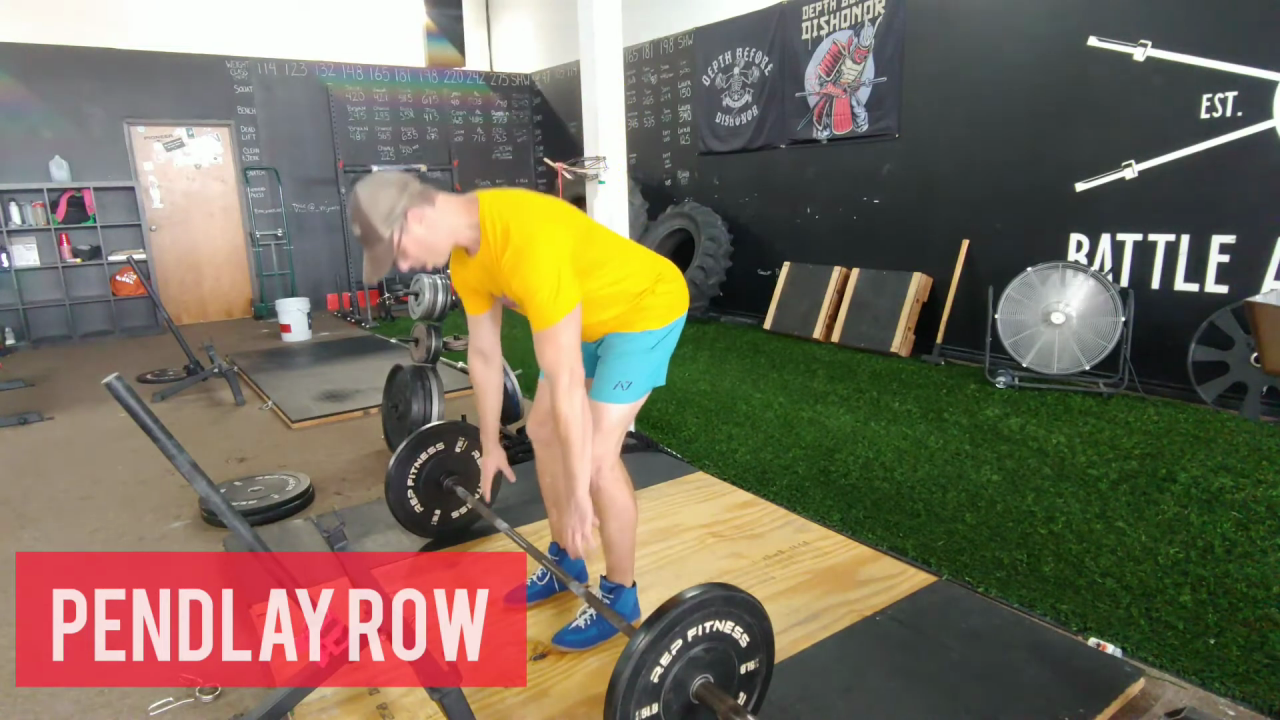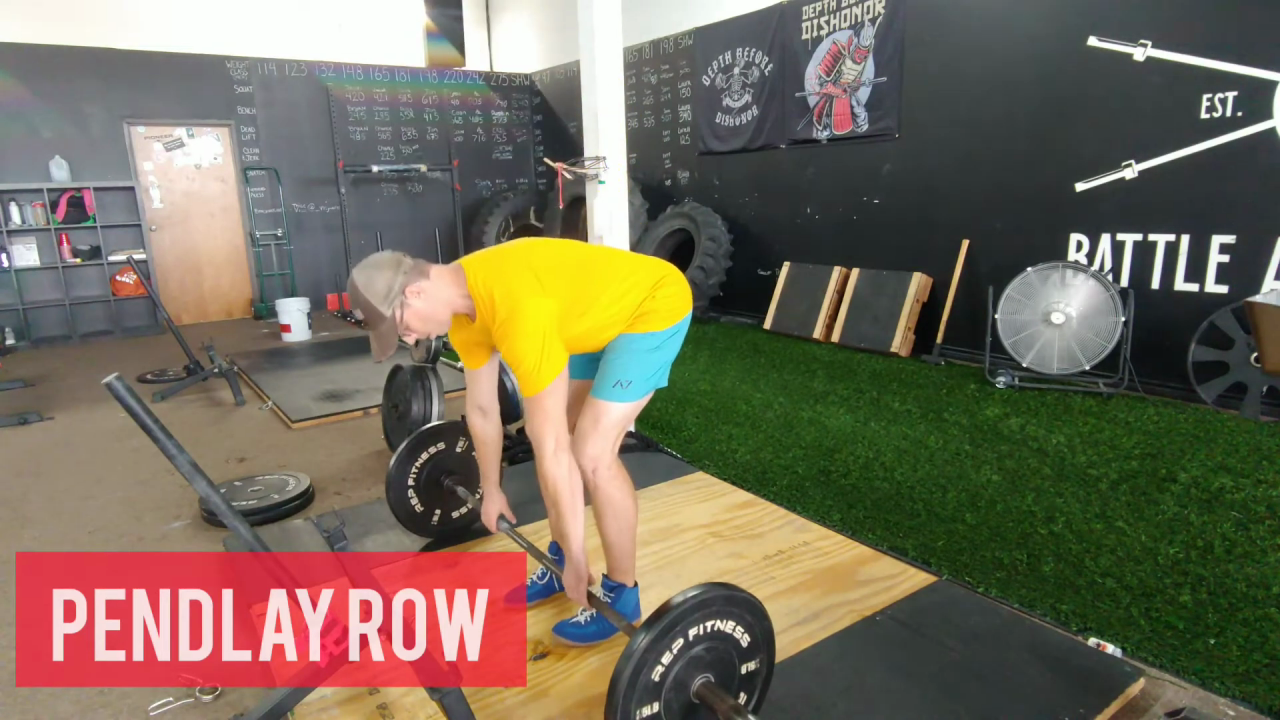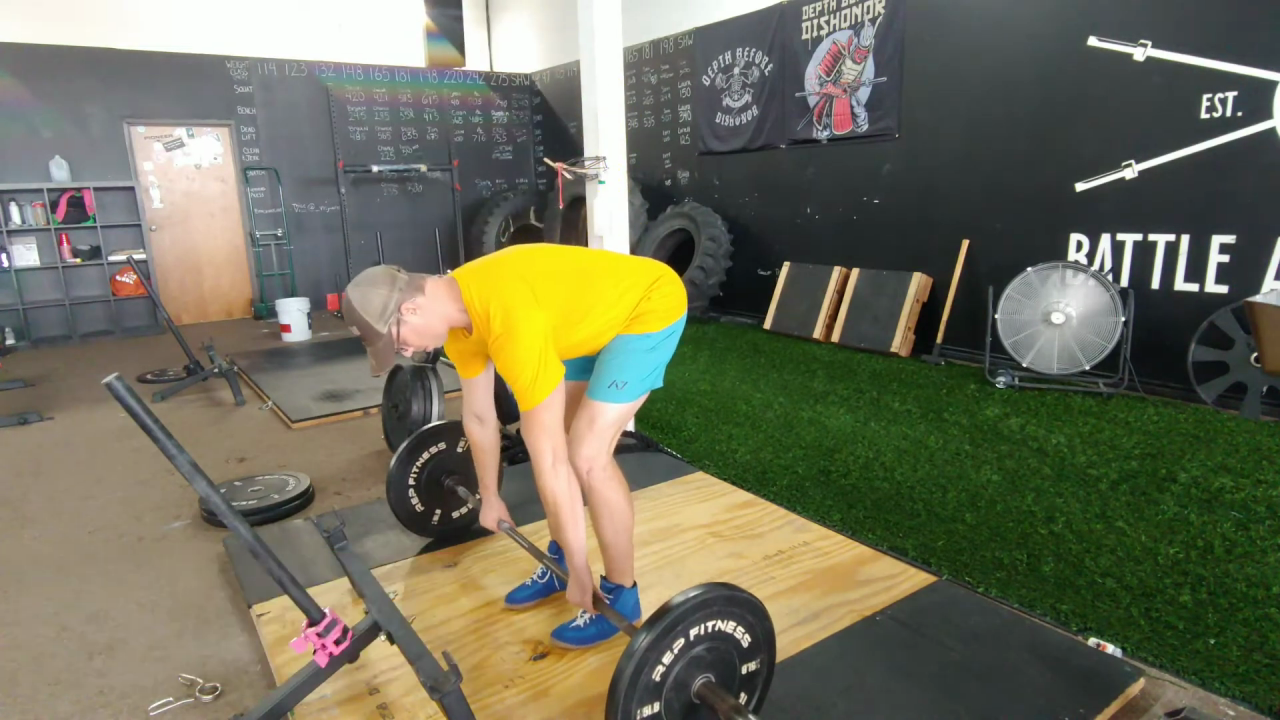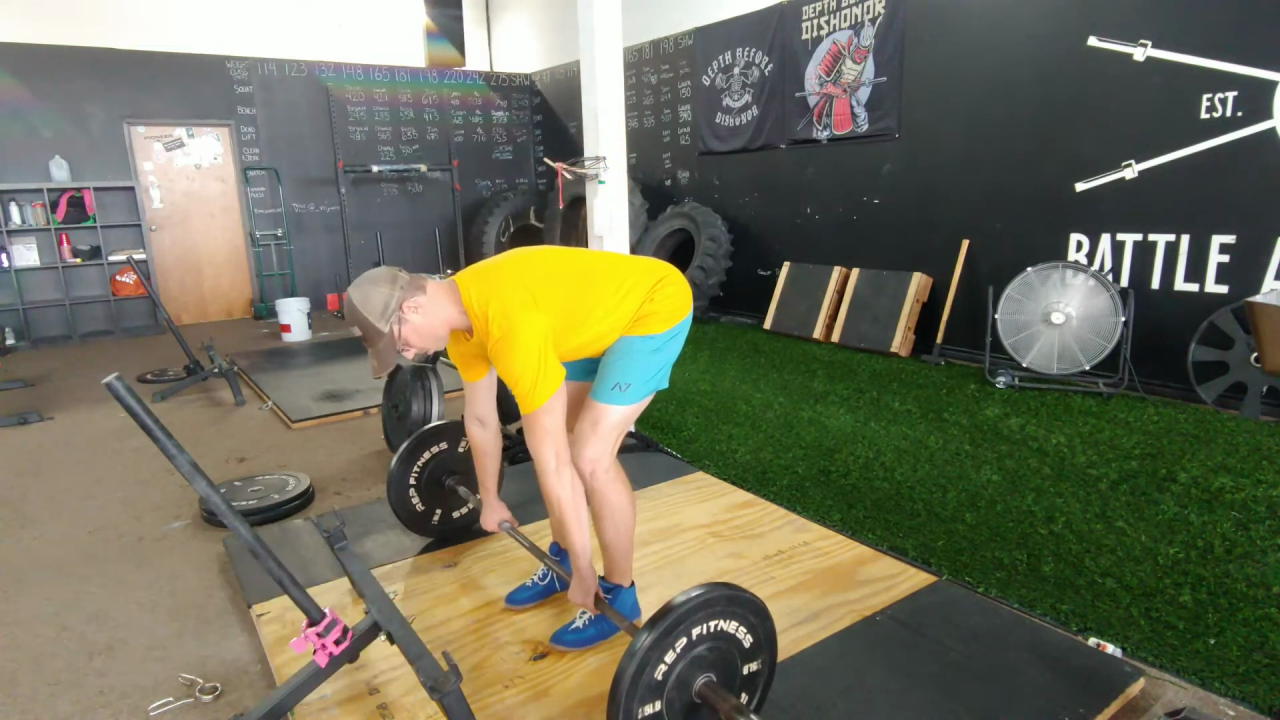
dt=0.5s
person 1, frame 1
left shoulder: (528, 246)
right shoulder: (465, 256)
left elbow: (566, 383)
right elbow: (483, 354)
left wrist: (579, 497)
right wrist: (490, 442)
left hip: (647, 307)
right hip: (595, 309)
left knee: (595, 453)
right knee: (542, 429)
left ankle: (620, 597)
right ankle: (565, 564)
person 1, frame 2
left shoulder: (518, 312)
right shoulder: (461, 302)
left elbow: (555, 450)
right elbow: (481, 408)
left wrist: (576, 559)
right wrist: (490, 491)
left hip: (654, 306)
right hip: (604, 311)
left knee: (593, 453)
right knee: (541, 430)
left ankle: (621, 595)
right ankle: (557, 561)
person 1, frame 3
left shoulder: (512, 324)
right shoulder: (456, 309)
left elbow: (551, 461)
right elbow: (478, 416)
left wrist: (580, 573)
right wrist: (489, 497)
left hip: (649, 306)
right hip: (600, 310)
left knee: (587, 454)
right knee: (544, 432)
left ankle: (620, 594)
right ankle: (559, 563)
person 1, frame 4
left shoulder: (511, 326)
right shoulder: (459, 311)
left elbow: (555, 464)
right elbow: (480, 419)
left wrist: (583, 572)
right wrist: (489, 500)
left hip: (655, 306)
right hip: (606, 309)
left knee: (591, 455)
right knee: (550, 434)
left ankle: (619, 594)
right ankle: (561, 562)
